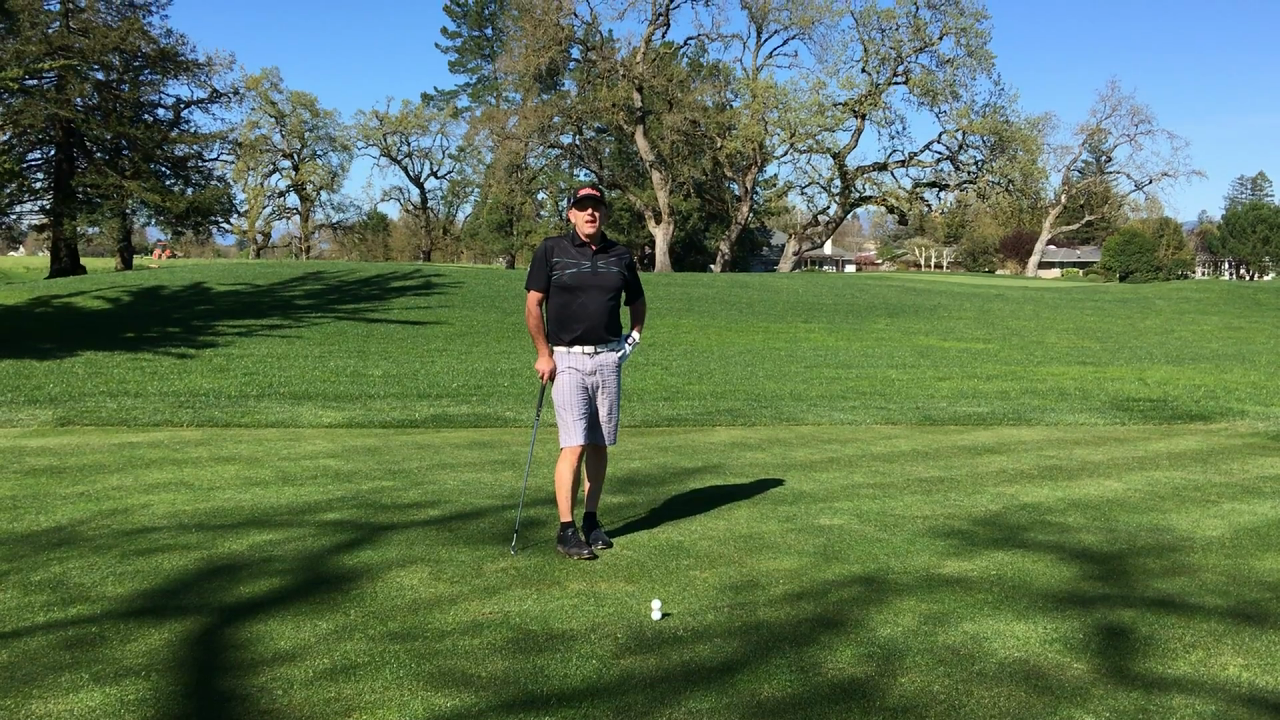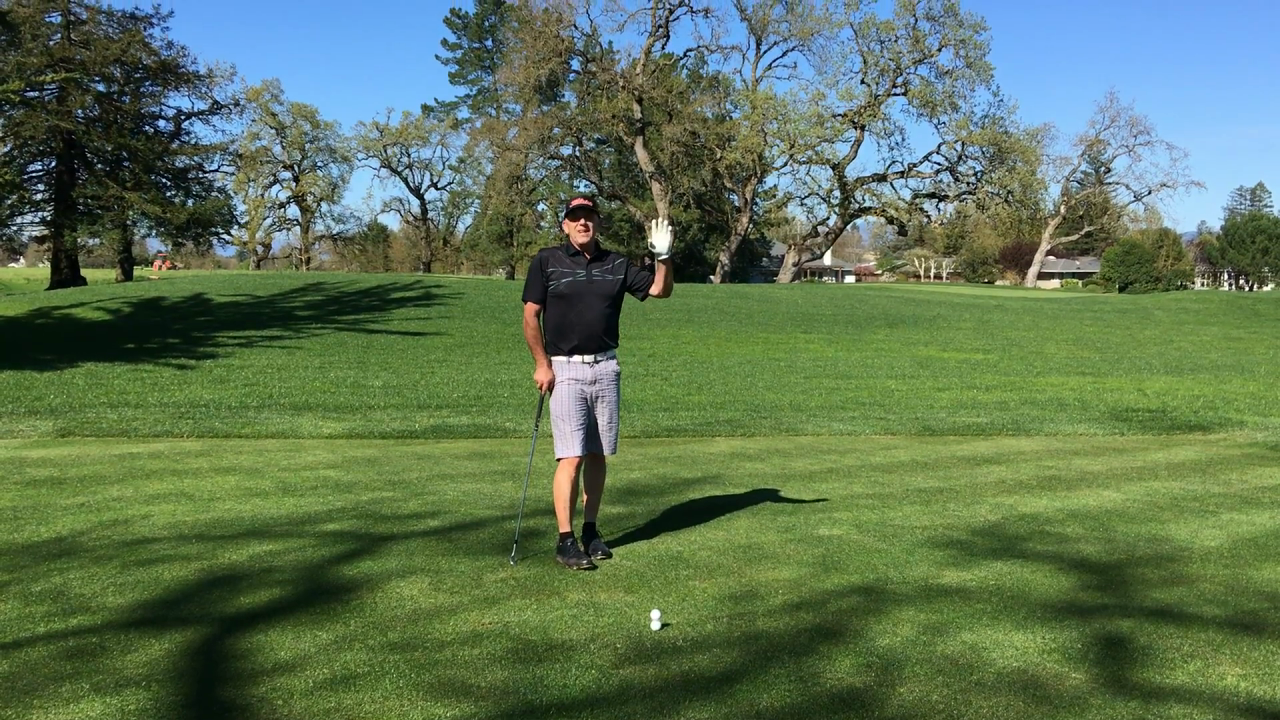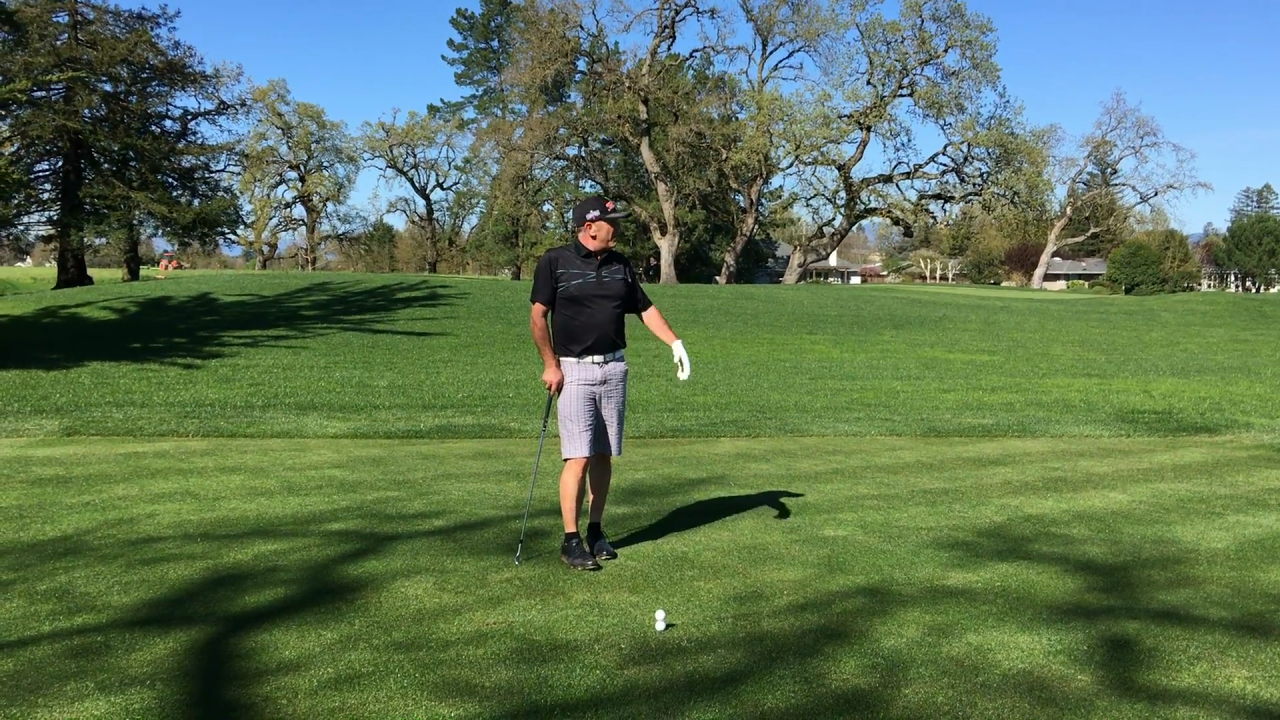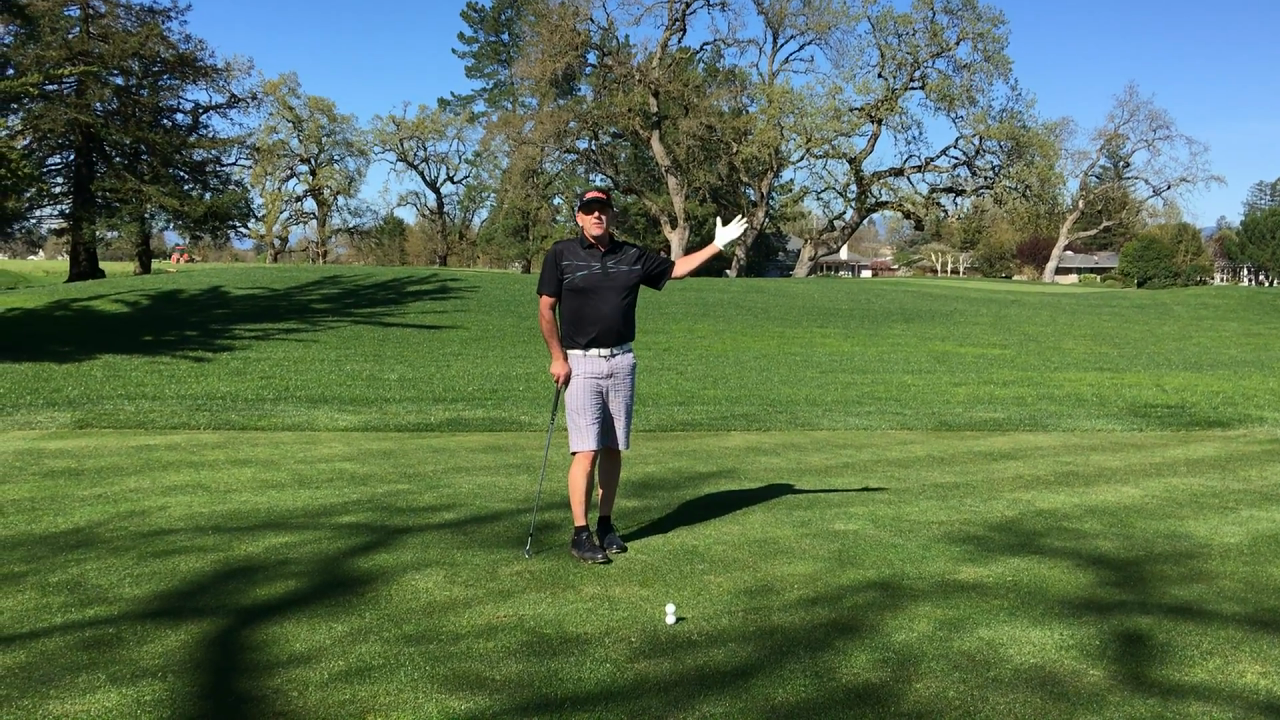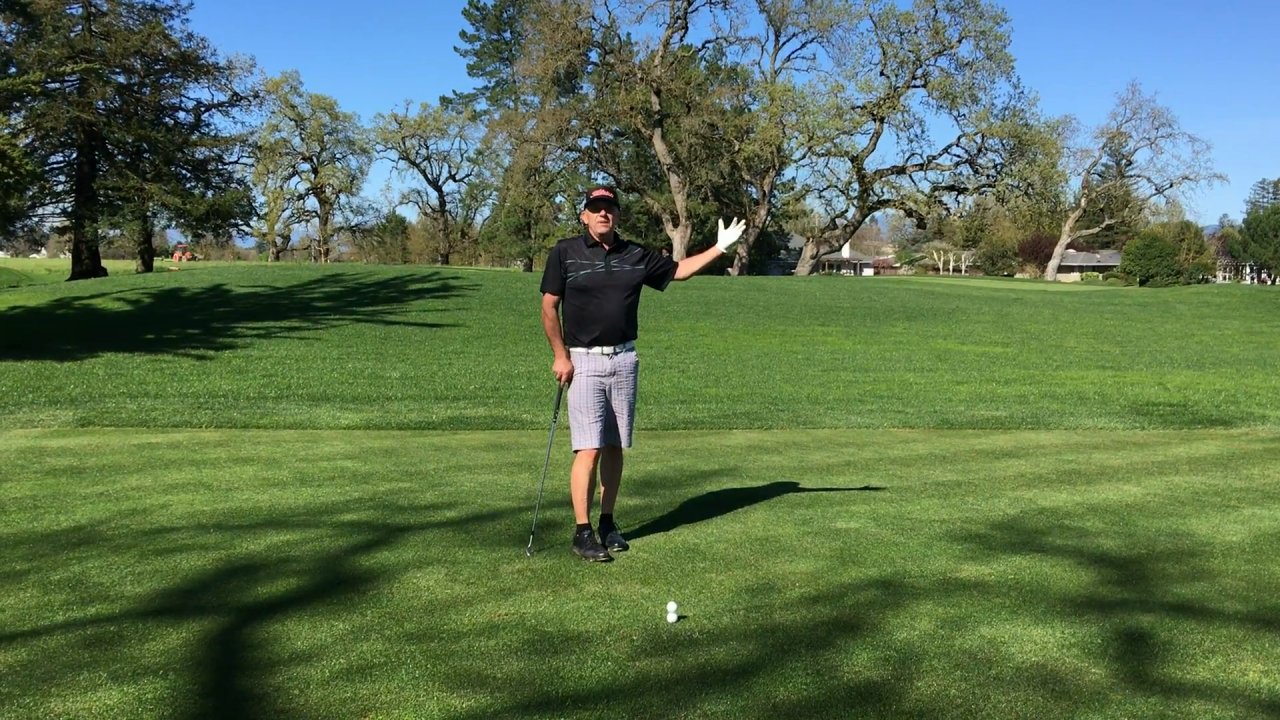
dt=1s
person 1, frame 1
left shoulder: (621, 256)
right shoulder: (551, 250)
left elbow: (637, 301)
right elbow: (533, 304)
left wrist: (632, 338)
right wrist: (543, 354)
left hip: (608, 359)
right hip: (566, 359)
left knee: (599, 445)
right knee: (574, 445)
left ankle: (591, 520)
right ankle: (566, 529)
person 1, frame 2
left shoulder: (617, 264)
right shoulder: (547, 260)
left elbow: (660, 289)
right elbow: (530, 315)
left wrist: (662, 256)
right wrist: (542, 363)
left hip: (606, 367)
right hip: (565, 368)
left knee: (598, 454)
right knee: (571, 456)
left ankle: (590, 530)
right ankle: (566, 540)
person 1, frame 3
left shoulder: (620, 265)
right shoulder: (555, 261)
left elbow: (645, 308)
right elbow: (538, 315)
left wrist: (675, 343)
right wrist: (550, 365)
left hip: (613, 368)
right hip: (573, 370)
left knee: (603, 456)
right knee: (577, 458)
left ankle: (595, 531)
right ankle: (570, 539)
person 1, frame 4
left shoulder: (632, 256)
right shoulder: (561, 254)
left elbow: (676, 268)
right elbow: (546, 308)
left wrist: (717, 244)
right wrist: (557, 357)
left hip: (621, 361)
right hip: (580, 363)
left knee: (613, 448)
right knee: (586, 451)
left ankle: (606, 524)
right ankle: (580, 533)
person 1, frame 5
left shoulder: (636, 255)
right shoulder: (565, 252)
left elbow: (679, 270)
right elbow: (550, 306)
left wrist: (720, 247)
right wrist: (560, 355)
left hip: (624, 360)
right hip: (584, 361)
left knee: (615, 447)
right knee: (588, 449)
left ankle: (607, 522)
right ankle: (582, 532)
